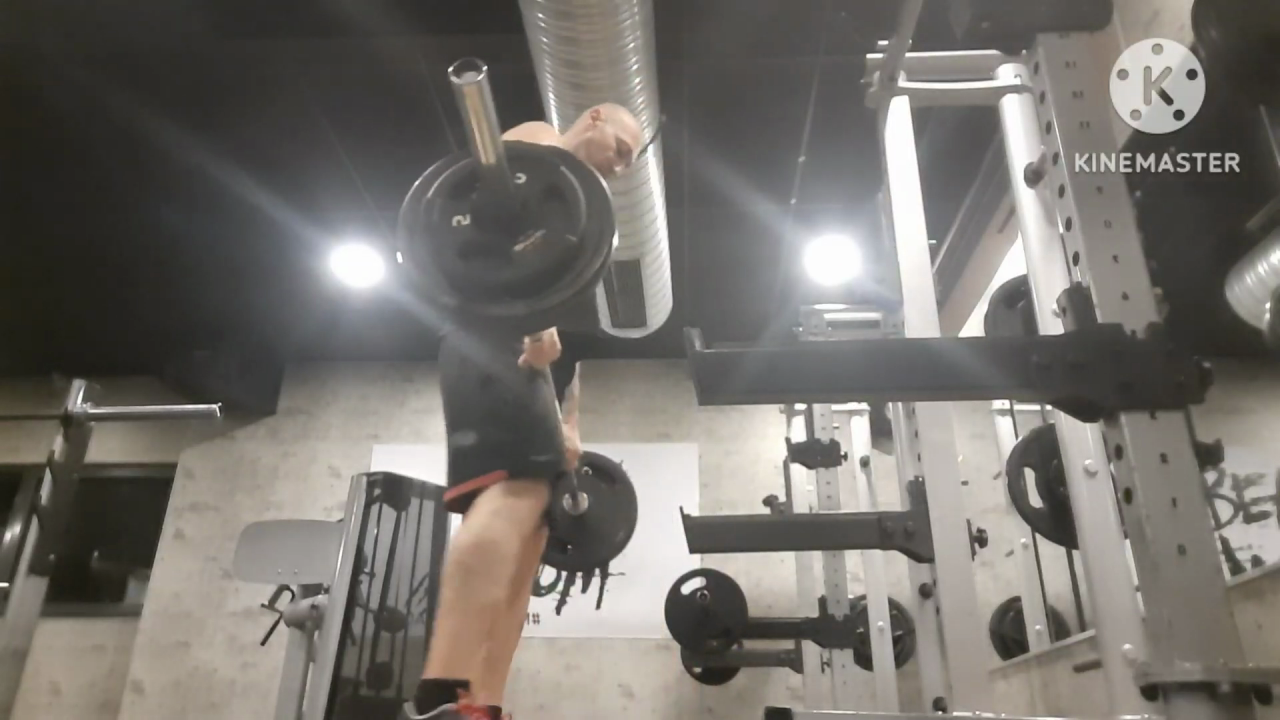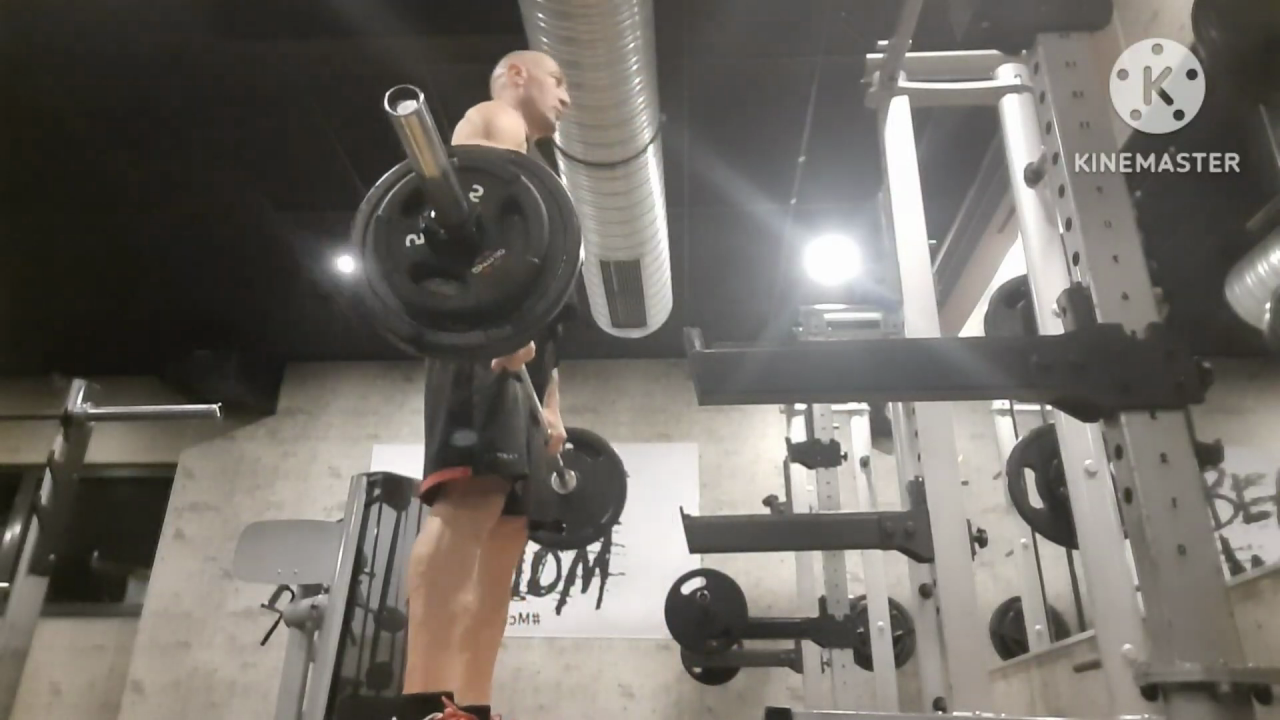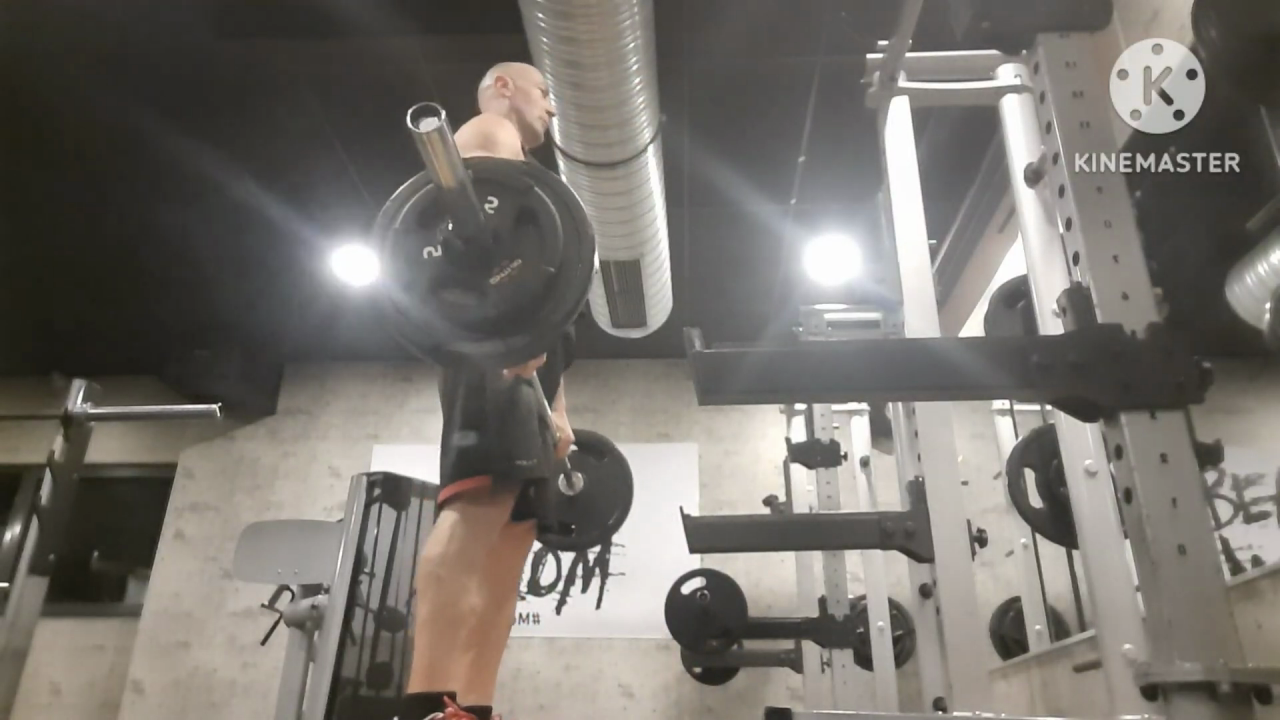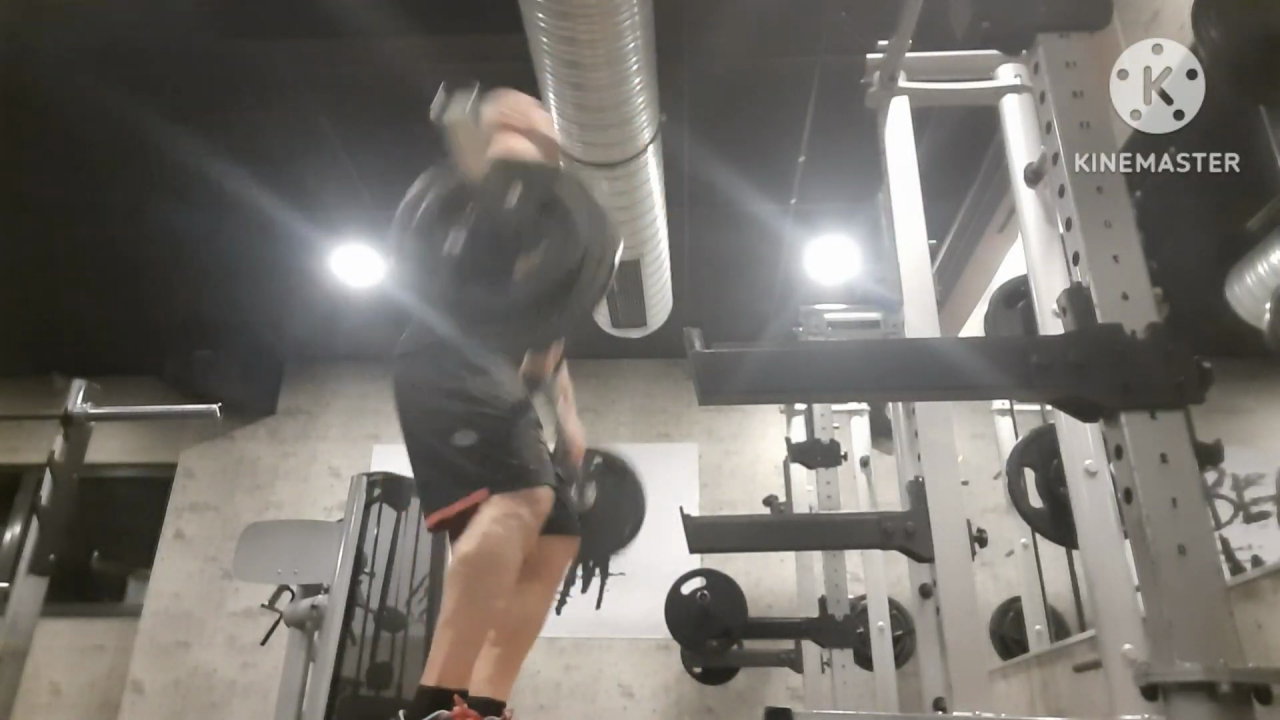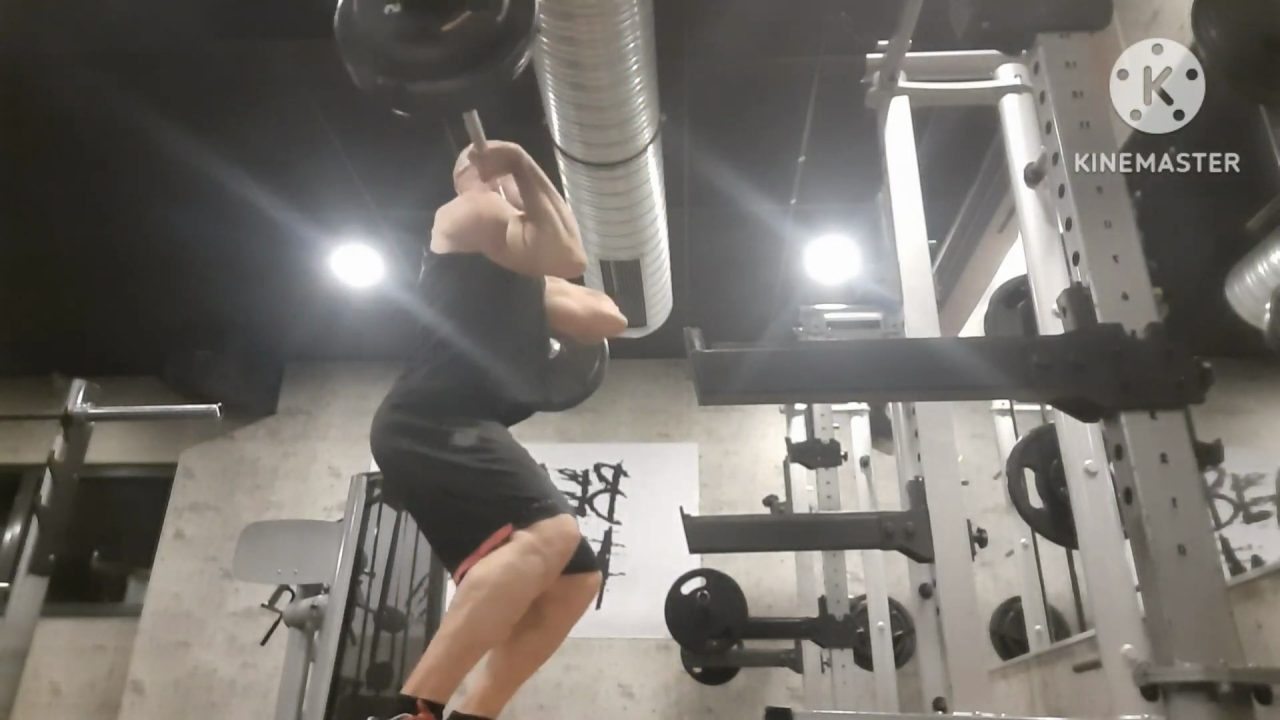
dt=0.7s
person 1, frame 1
right shoulder: (539, 143)
left elbow: (570, 330)
left wrist: (568, 425)
left hip: (529, 351)
right hip: (499, 339)
left knee: (521, 529)
right knee: (518, 488)
person 1, frame 2
left shoulder: (523, 162)
right shoulder: (493, 120)
left wrist: (548, 405)
left hip: (514, 351)
left knee: (502, 530)
right knee: (472, 498)
person 1, frame 3
left shoulder: (512, 163)
right shoulder: (489, 134)
left wrist: (556, 408)
left hip: (522, 356)
left knee: (510, 534)
right knee: (481, 504)
person 1, frame 4
left shoulder: (528, 179)
right shoulder: (515, 154)
left wrist: (567, 415)
left hip: (496, 366)
right hip: (459, 359)
left knee: (555, 536)
right knee: (522, 501)
person 1, frame 5
left shoulder: (515, 275)
right shoulder: (470, 212)
left elbow: (608, 318)
right elbow: (568, 257)
right wrist: (526, 169)
left hip: (462, 433)
right hip: (431, 425)
left knee: (575, 579)
right knee: (547, 535)
